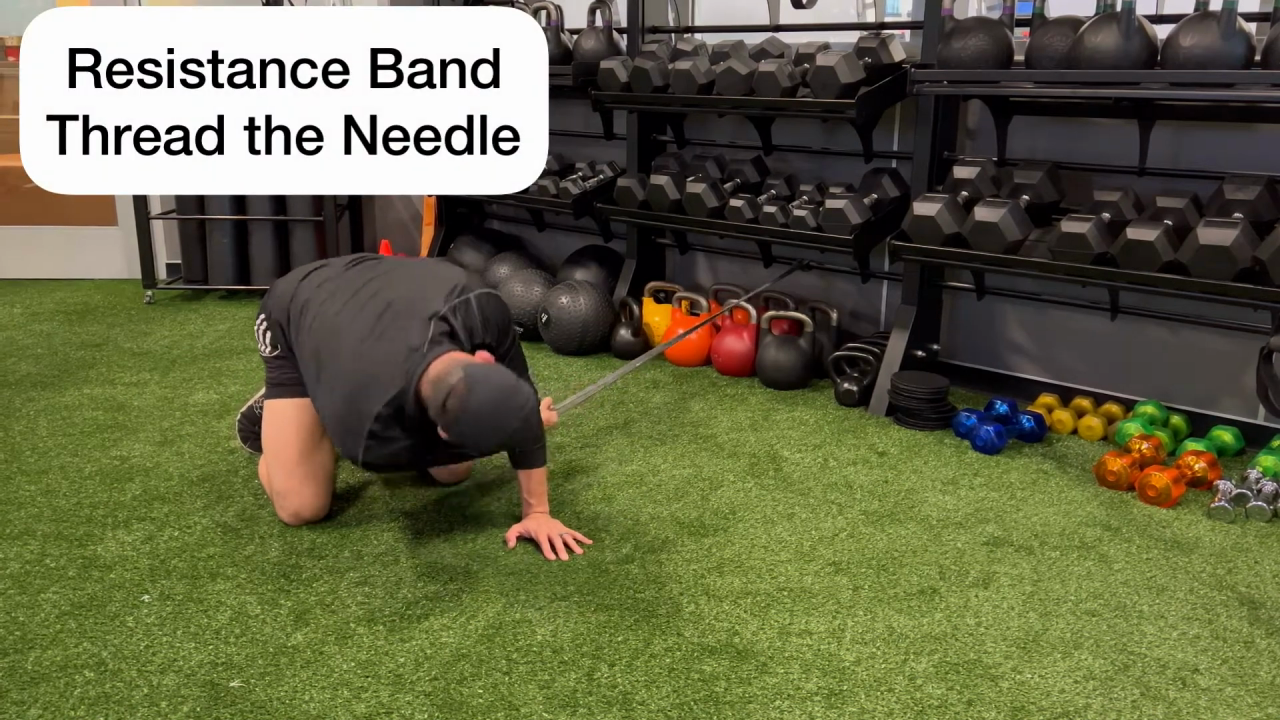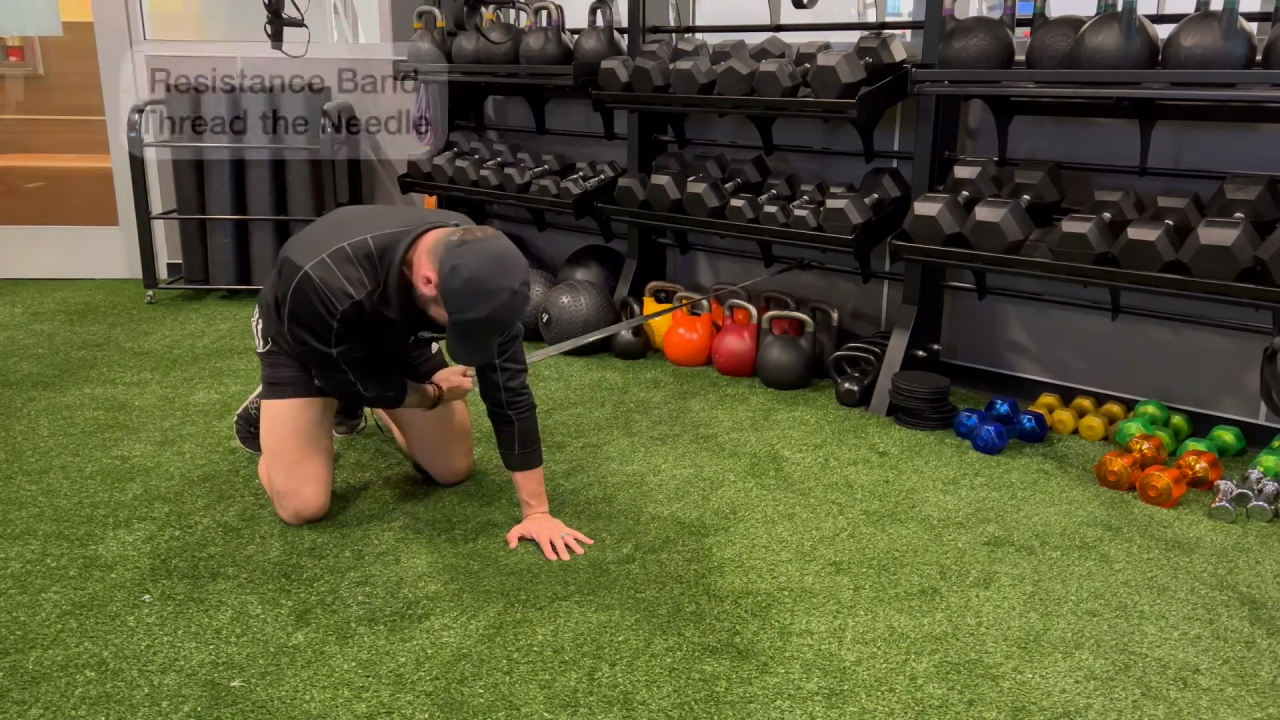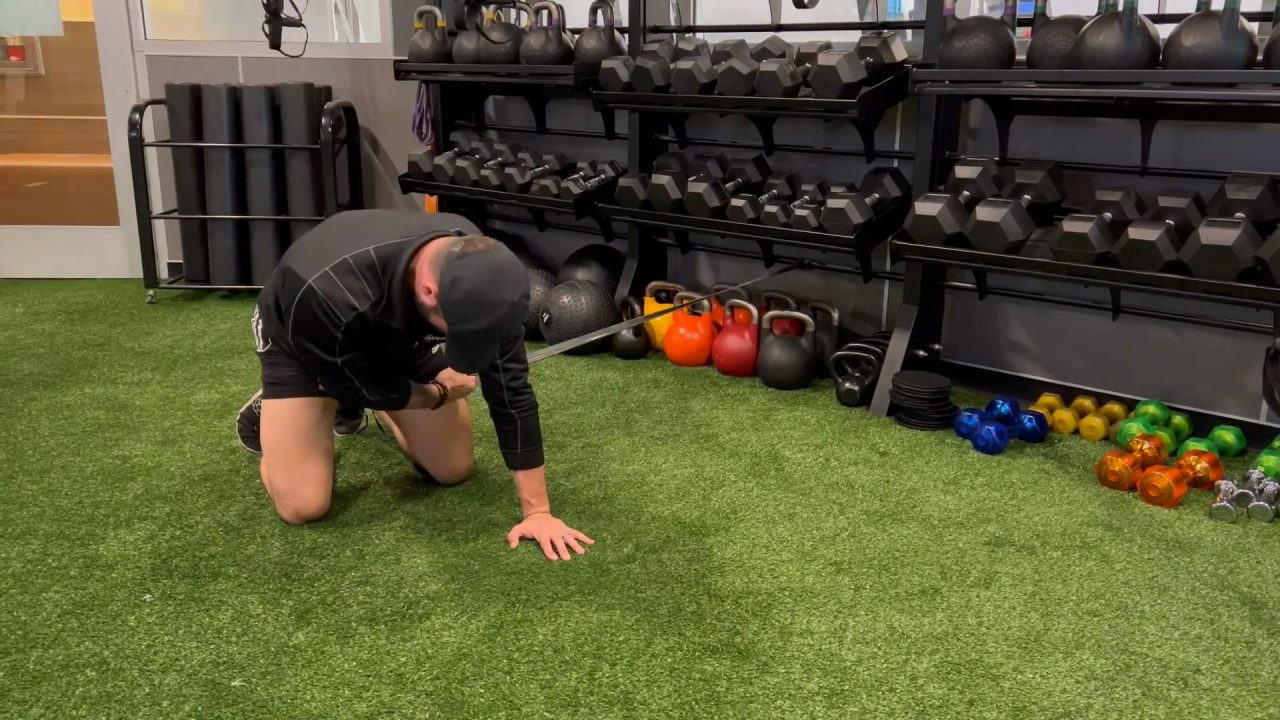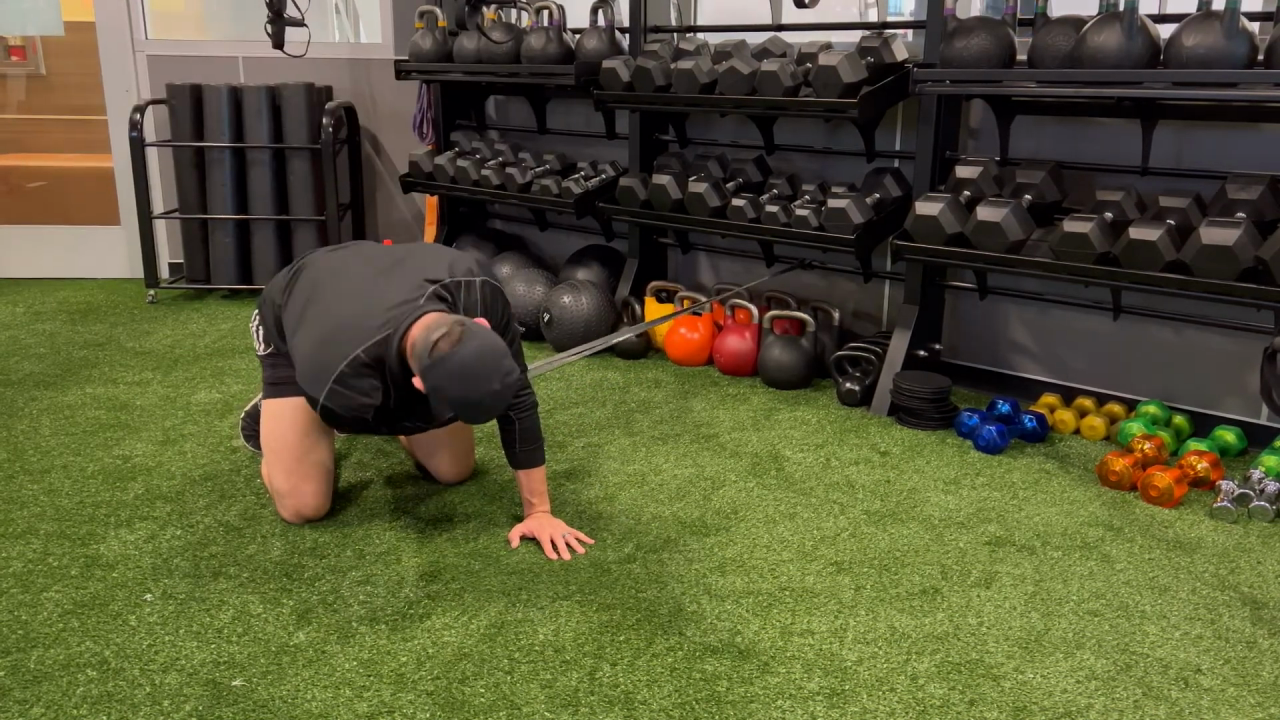
dt=0.7s
person 1, frame 1
left shoulder: (478, 307)
left elbow: (518, 404)
left wrist: (537, 511)
right wrist: (534, 421)
left knee: (455, 471)
right knee: (301, 508)
right ankle: (271, 410)
person 1, frame 2
left shoulder: (480, 269)
right shoulder: (326, 281)
left elbow: (507, 385)
right elbow: (353, 380)
left wrist: (537, 511)
right wrist: (435, 394)
right hip: (301, 340)
left knee: (454, 471)
right knee: (302, 507)
left ankle: (352, 406)
right ankle: (268, 411)
person 1, frame 3
left shoulder: (480, 270)
right shoulder: (333, 293)
left elbow: (509, 384)
right elbow: (357, 385)
left wrist: (537, 511)
right wrist: (440, 393)
right hip: (301, 342)
left knee: (455, 470)
right knee: (303, 506)
left ankle: (354, 407)
right ankle: (270, 410)
person 1, frame 4
left shoulder: (477, 293)
right shoulder: (340, 388)
left elbow: (517, 396)
left wrist: (538, 510)
left knee: (455, 472)
right knee: (303, 507)
right ankle: (272, 410)
